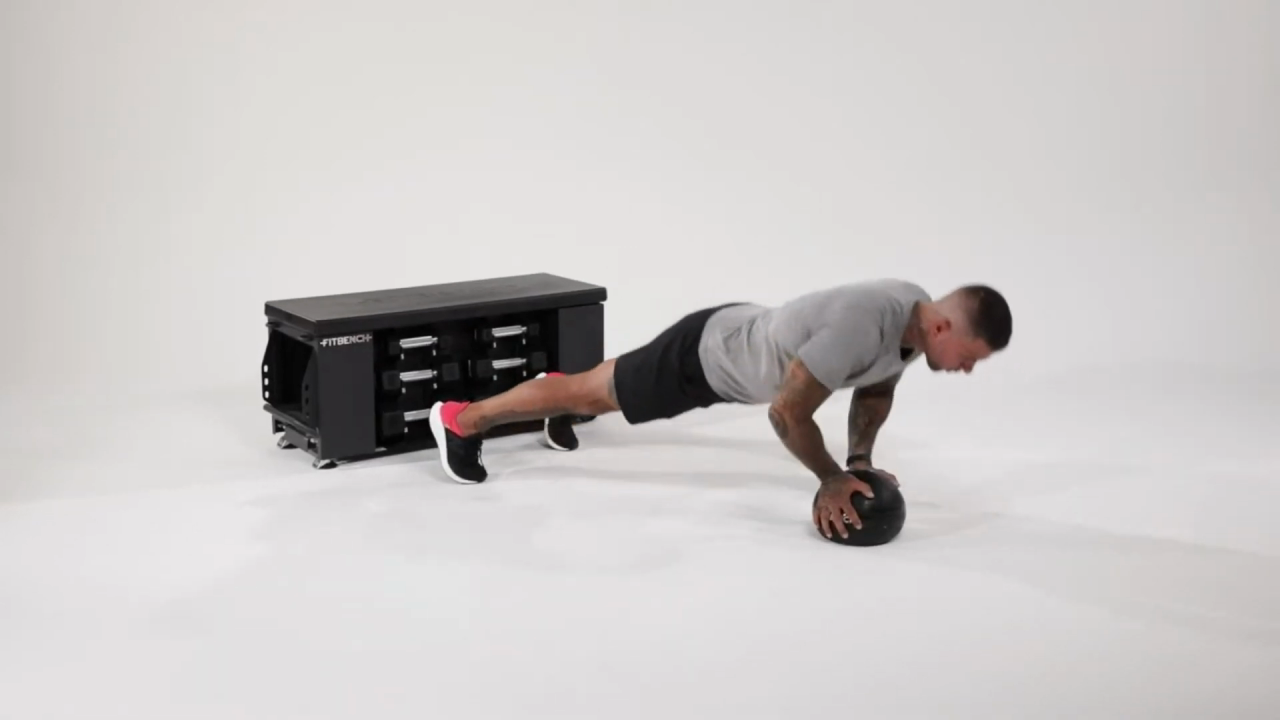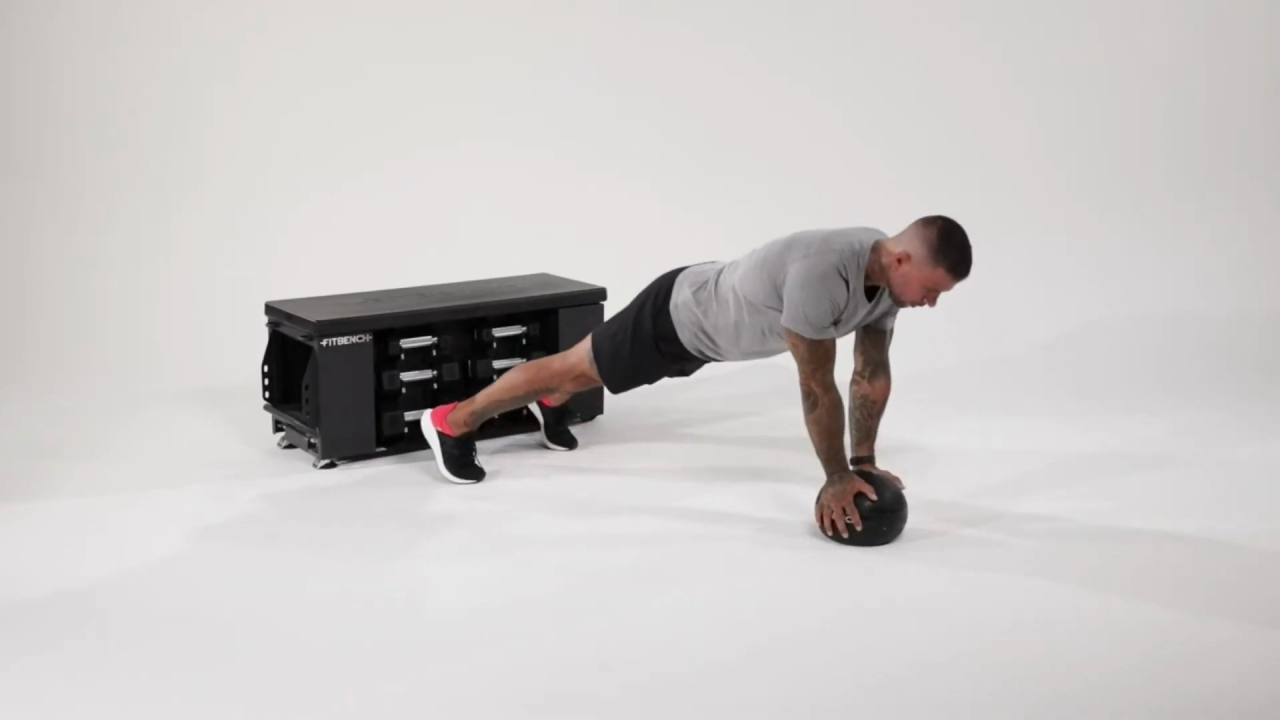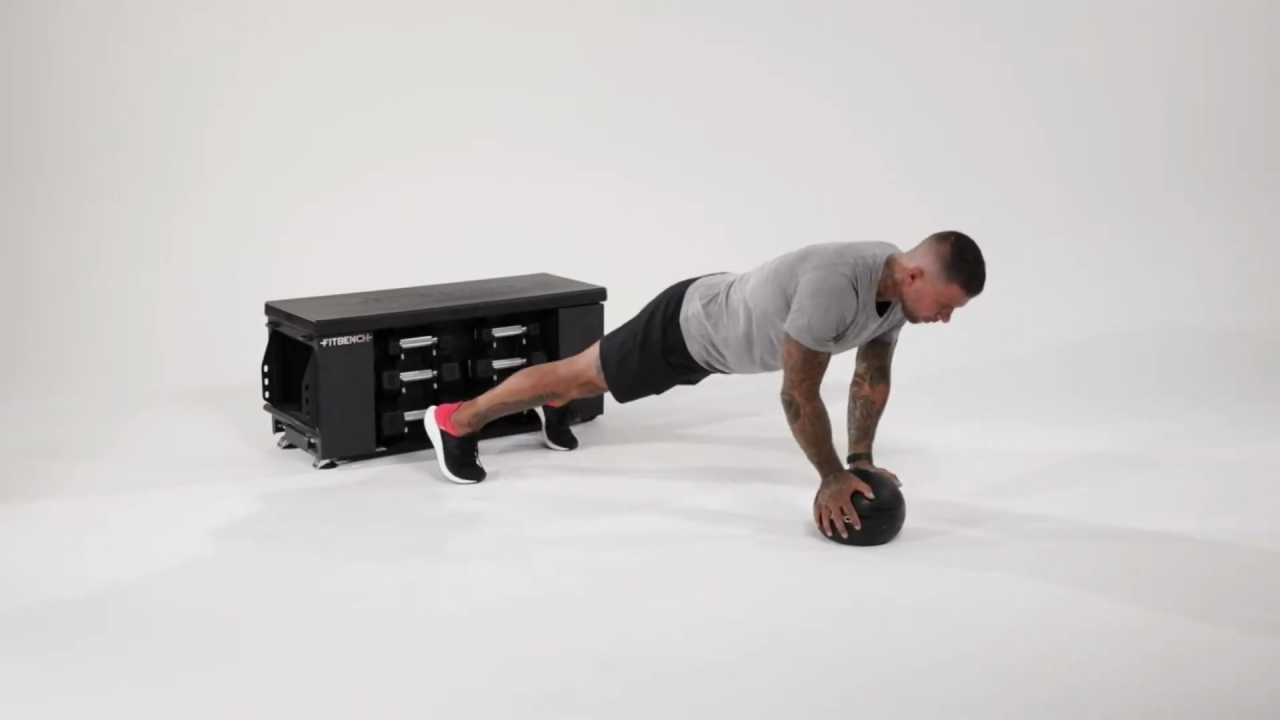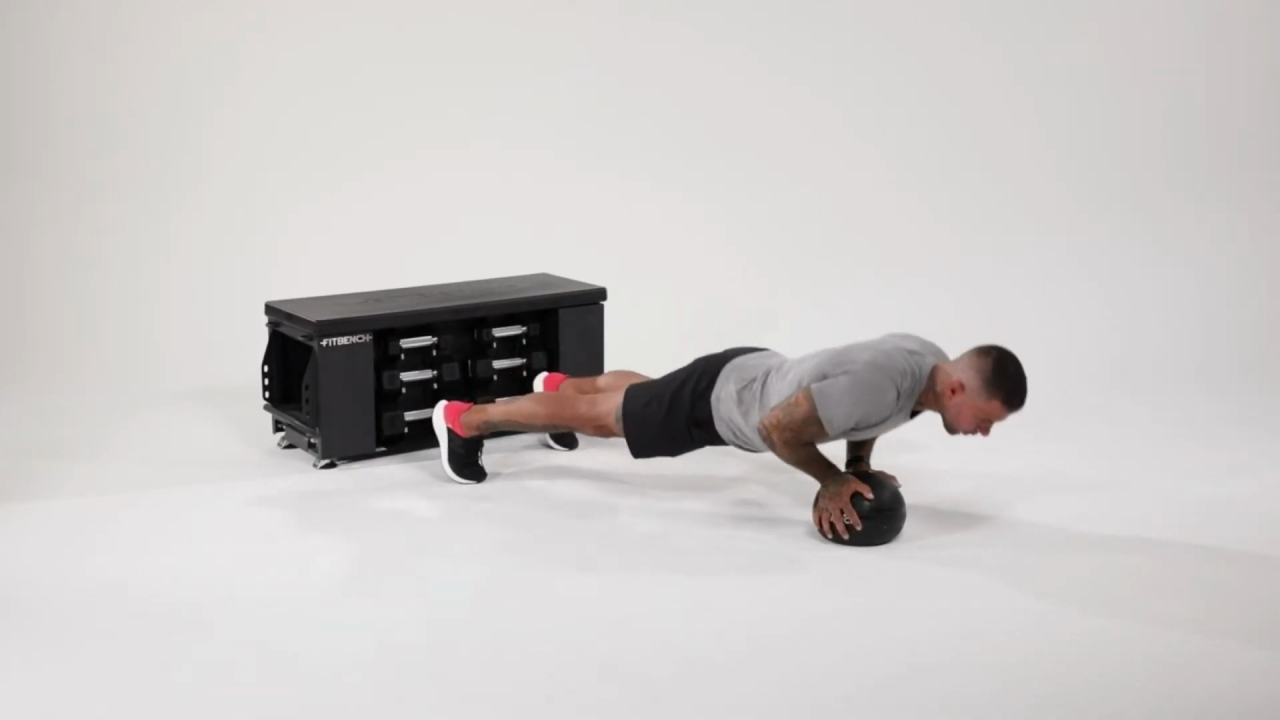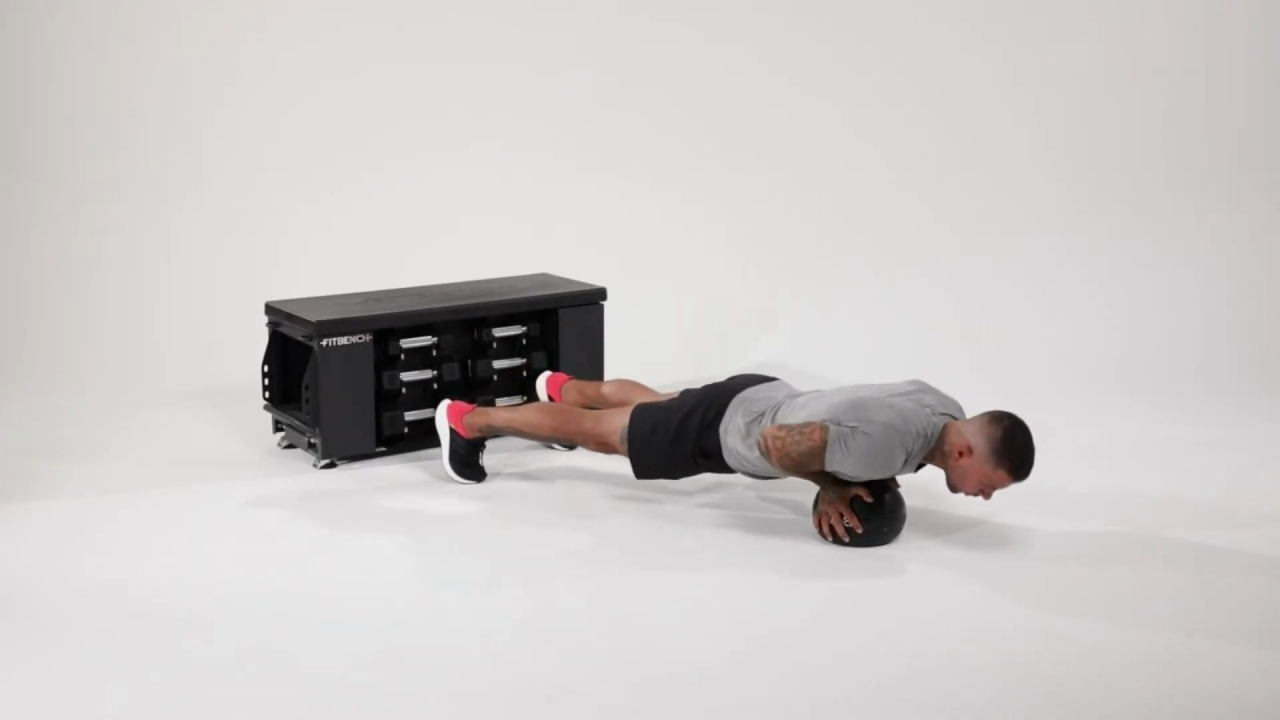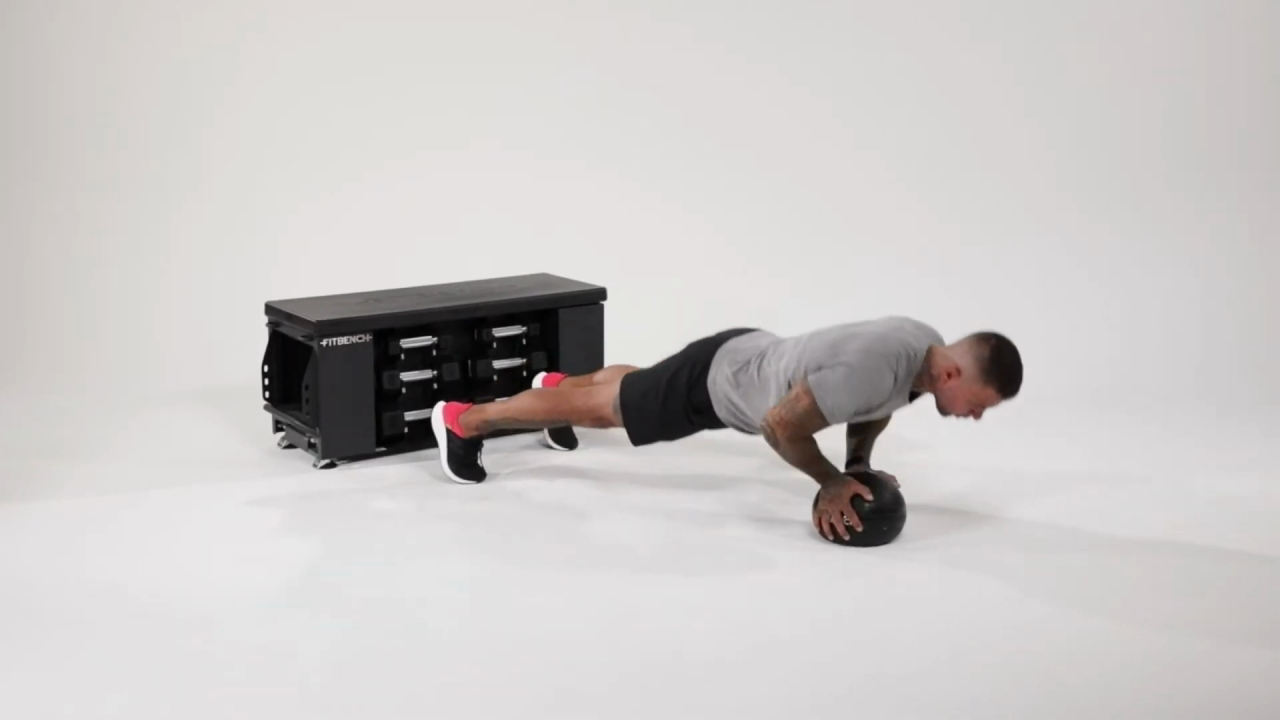
dt=0.5s
person 1, frame 1
left shoulder: (915, 319)
right shoulder: (860, 330)
left elbow: (873, 392)
right elbow: (785, 412)
left wrist: (861, 462)
right wrist: (832, 481)
left hip: (736, 350)
right hip: (706, 353)
left knee: (619, 382)
right knee: (595, 392)
left ankle: (555, 379)
right ankle: (460, 421)
person 1, frame 2
left shoulder: (886, 273)
right shoulder: (821, 273)
left elbow: (872, 371)
right elbow: (817, 387)
left wrist: (865, 460)
right wrist: (837, 479)
left hip: (707, 324)
right hip: (678, 314)
left knee: (593, 369)
right knee: (578, 367)
left ankle: (551, 403)
right ankle: (452, 422)
person 1, frame 3
left shoulder: (897, 286)
right shoulder: (835, 287)
left elbow: (872, 374)
right elbow: (798, 394)
left wrist: (861, 459)
right wrist: (832, 478)
left hip: (719, 328)
right hip: (689, 324)
left knee: (600, 373)
right knee: (585, 374)
left ankle: (552, 409)
right ankle: (455, 421)
person 1, frame 4
left shoulder: (929, 364)
right shoulder: (879, 386)
right elbow: (776, 428)
left wrist: (860, 467)
right wrist: (833, 483)
left hip: (752, 375)
right hip: (717, 402)
left knee: (638, 389)
right knee: (600, 418)
left ankle: (559, 383)
right ankle: (464, 420)
person 1, frame 5
left shoulder: (945, 412)
right shoulder: (887, 447)
right elbow: (777, 444)
left wrist: (856, 470)
right wrist: (832, 485)
left hip: (759, 398)
right hip: (724, 431)
left knee: (651, 401)
right knee: (601, 433)
left ankle: (562, 387)
right ankle: (466, 419)
person 1, frame 6
left shoulder: (926, 348)
right shoulder: (873, 372)
right elbow: (778, 424)
left wrist: (859, 467)
right wrist: (832, 484)
left hip: (749, 358)
right hip: (716, 381)
left knee: (636, 383)
right knee: (596, 409)
left ankle: (559, 382)
right ankle: (462, 419)
